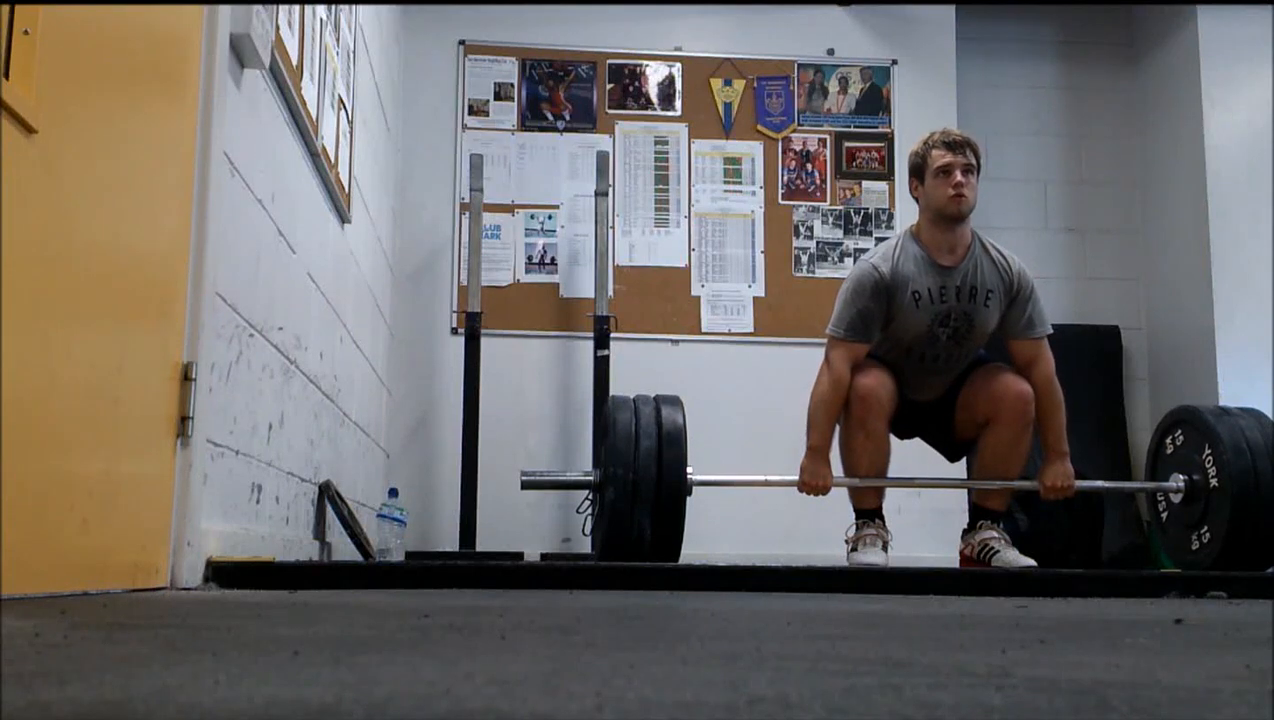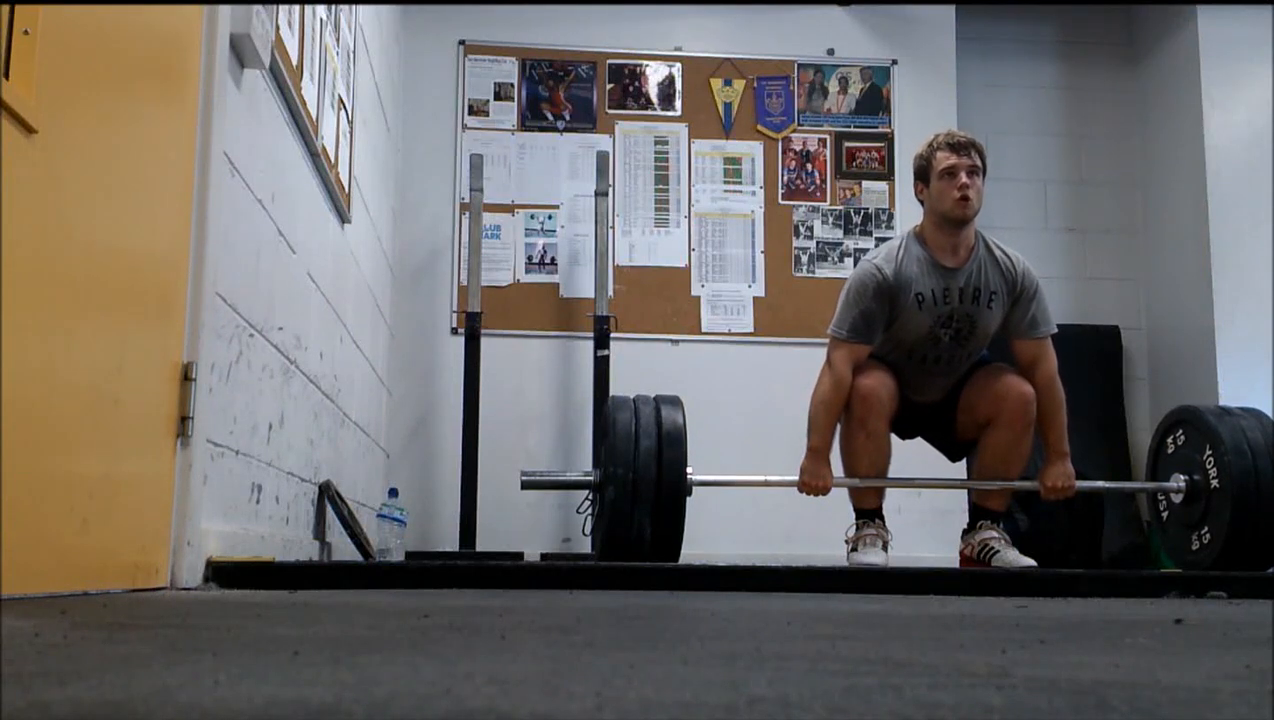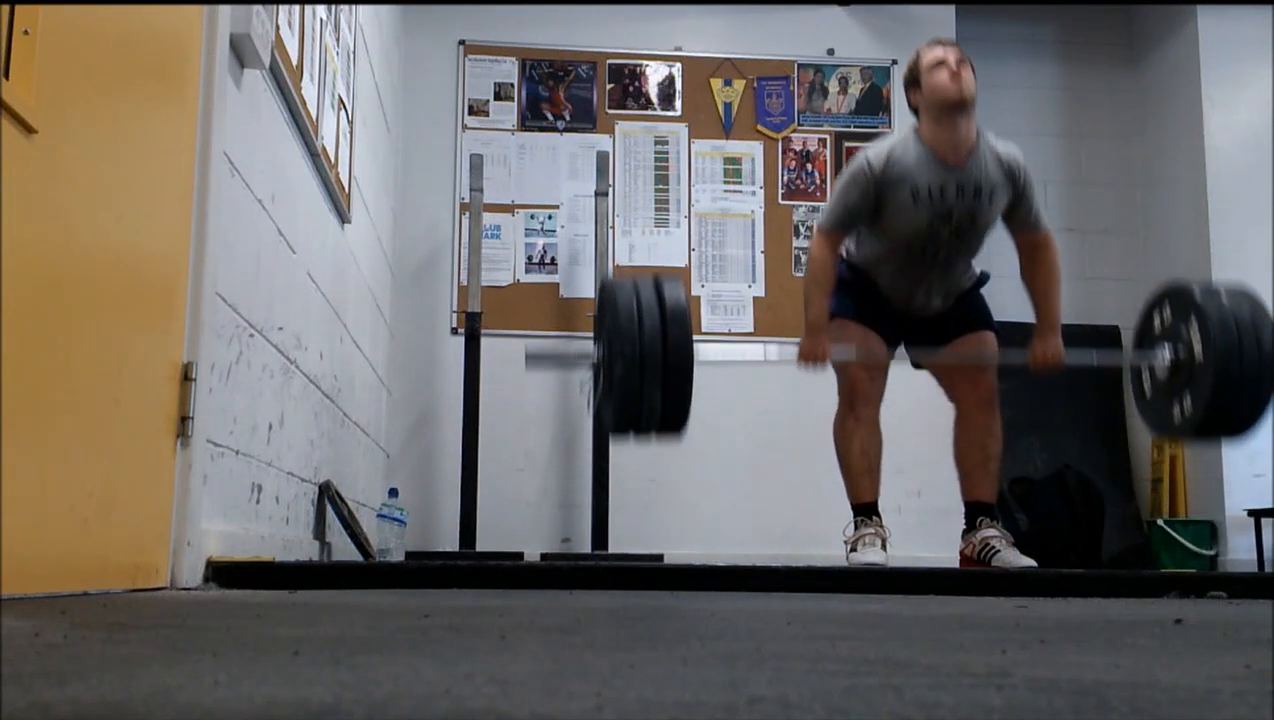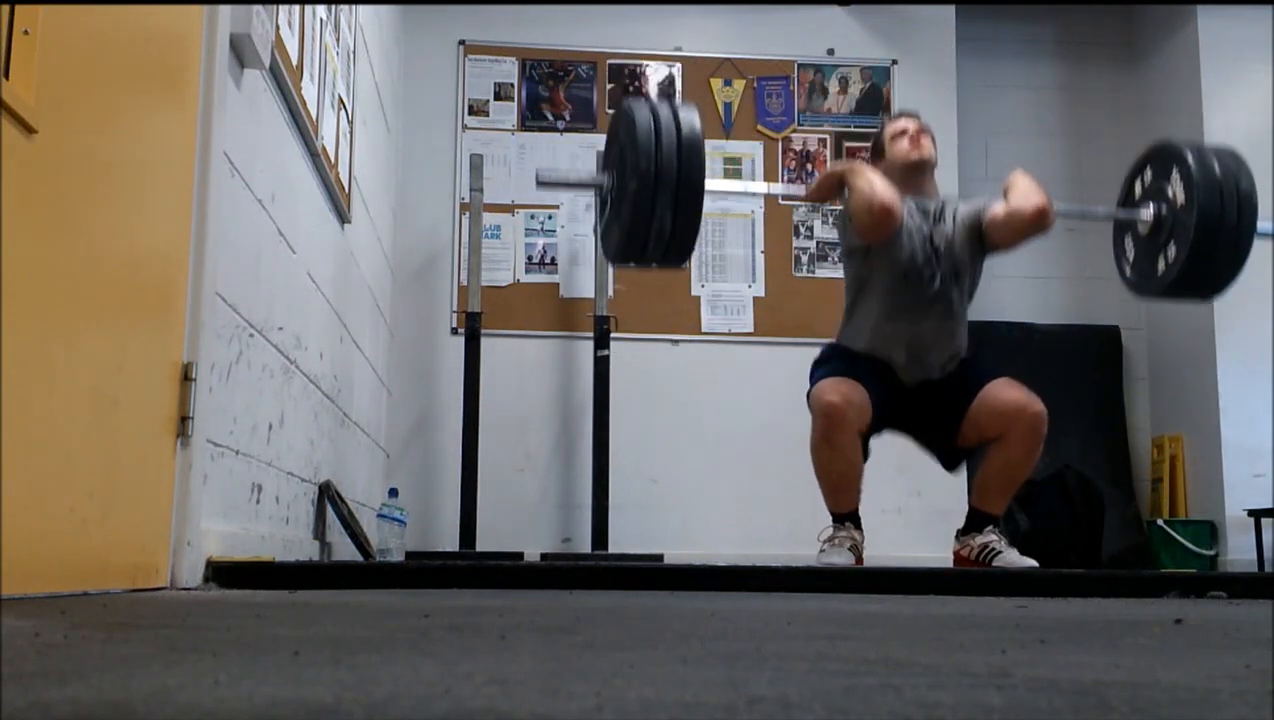
dt=1s
person 1, frame 1
left shoulder: (1006, 272)
right shoulder: (880, 269)
left elbow: (1038, 365)
right elbow: (838, 364)
left wrist: (1057, 457)
right wrist: (816, 456)
left hip: (955, 394)
right hip: (888, 389)
left knee: (1017, 395)
right knee: (865, 389)
left ankle: (984, 533)
right ankle: (868, 529)
person 1, frame 2
left shoulder: (1011, 272)
right shoulder: (882, 270)
left elbow: (1041, 366)
right elbow: (839, 365)
left wrist: (1058, 458)
right wrist: (816, 456)
left hip: (957, 393)
right hip: (889, 388)
left knee: (1019, 397)
right knee: (866, 391)
left ankle: (982, 533)
right ankle: (868, 530)
person 1, frame 3
left shoulder: (1005, 164)
right shoulder: (884, 163)
left elbow: (1037, 244)
right elbow: (826, 240)
left wrist: (1049, 330)
right wrist: (816, 328)
left hip: (948, 296)
right hip: (869, 290)
left knee: (979, 391)
right knee: (859, 385)
left ankle: (982, 530)
right ankle: (866, 529)
person 1, frame 4
left shoulder: (968, 219)
right shoulder: (865, 211)
left elbow: (1033, 213)
right elbow: (883, 209)
left wrist: (1017, 180)
right wrist: (850, 173)
left hip: (943, 375)
right hip: (866, 368)
left knee: (1026, 414)
right knee: (833, 406)
left ankle: (977, 536)
right ankle: (845, 534)
